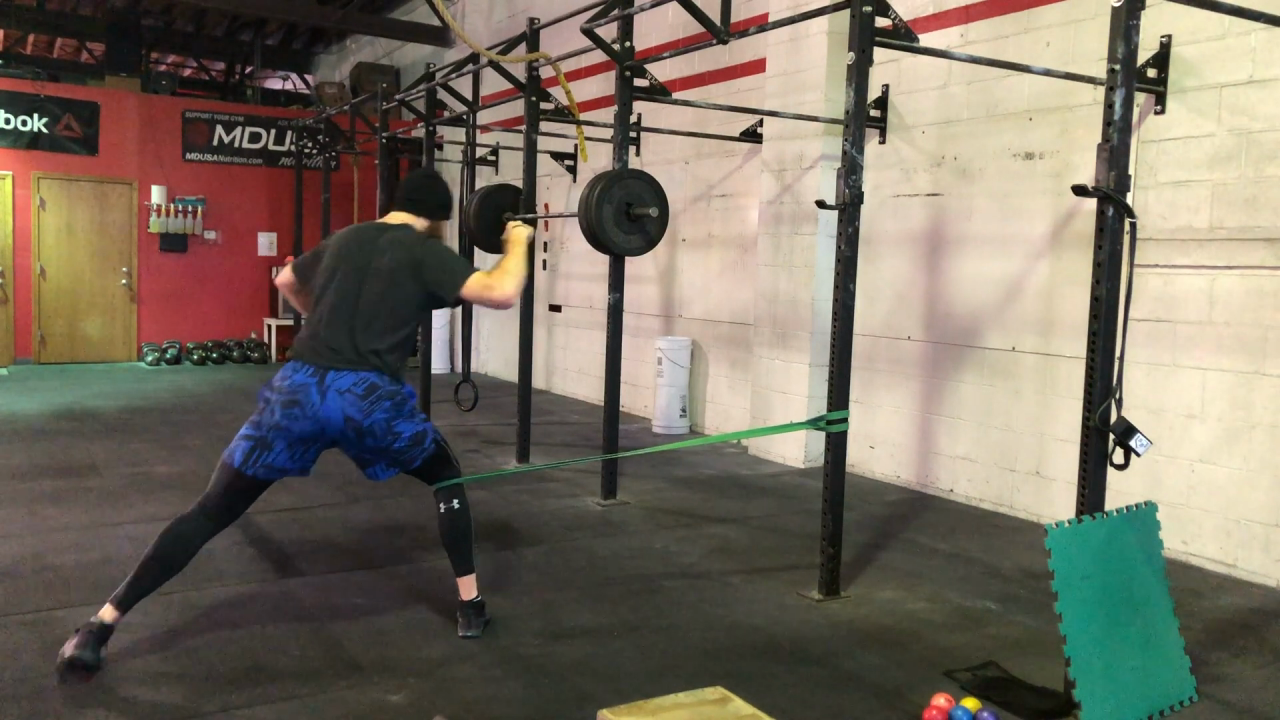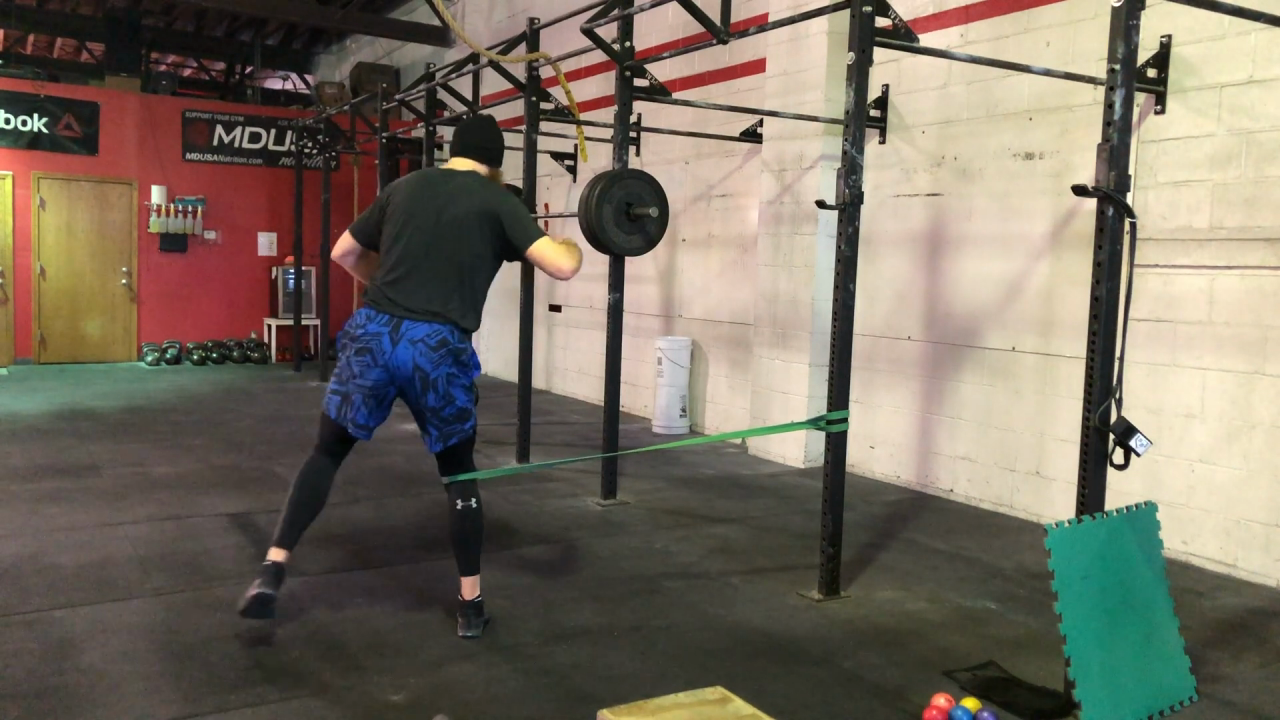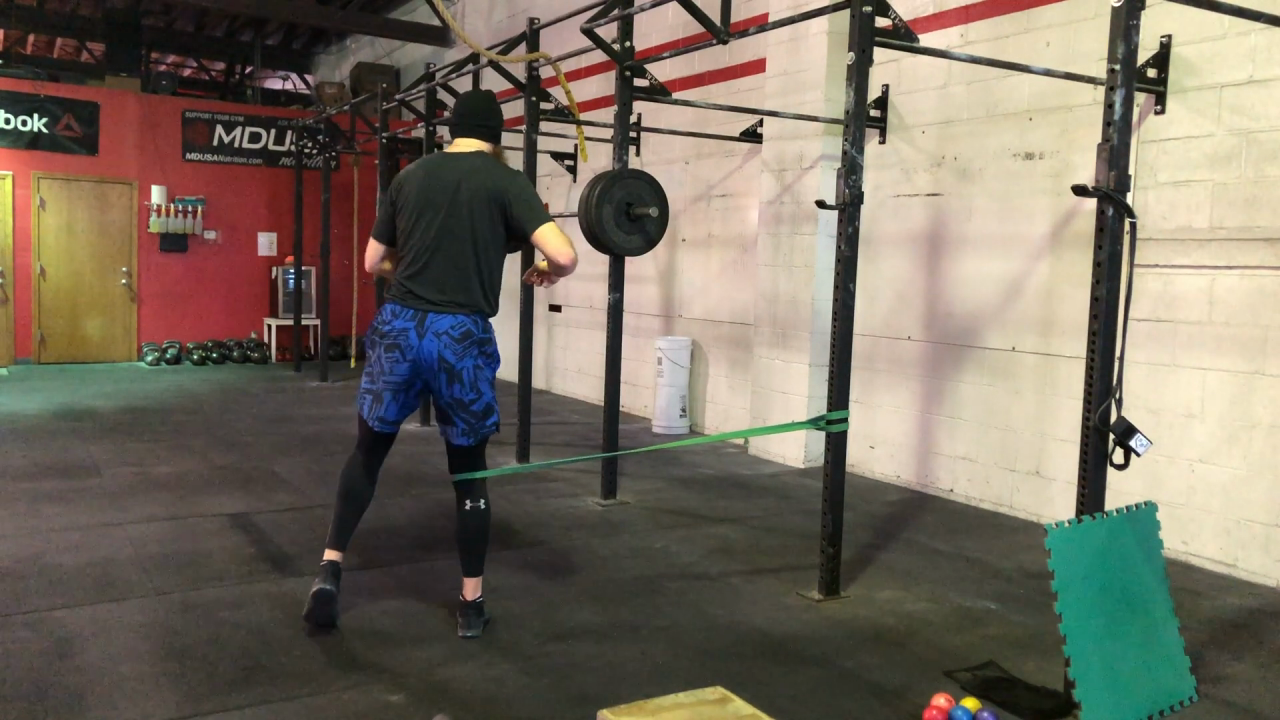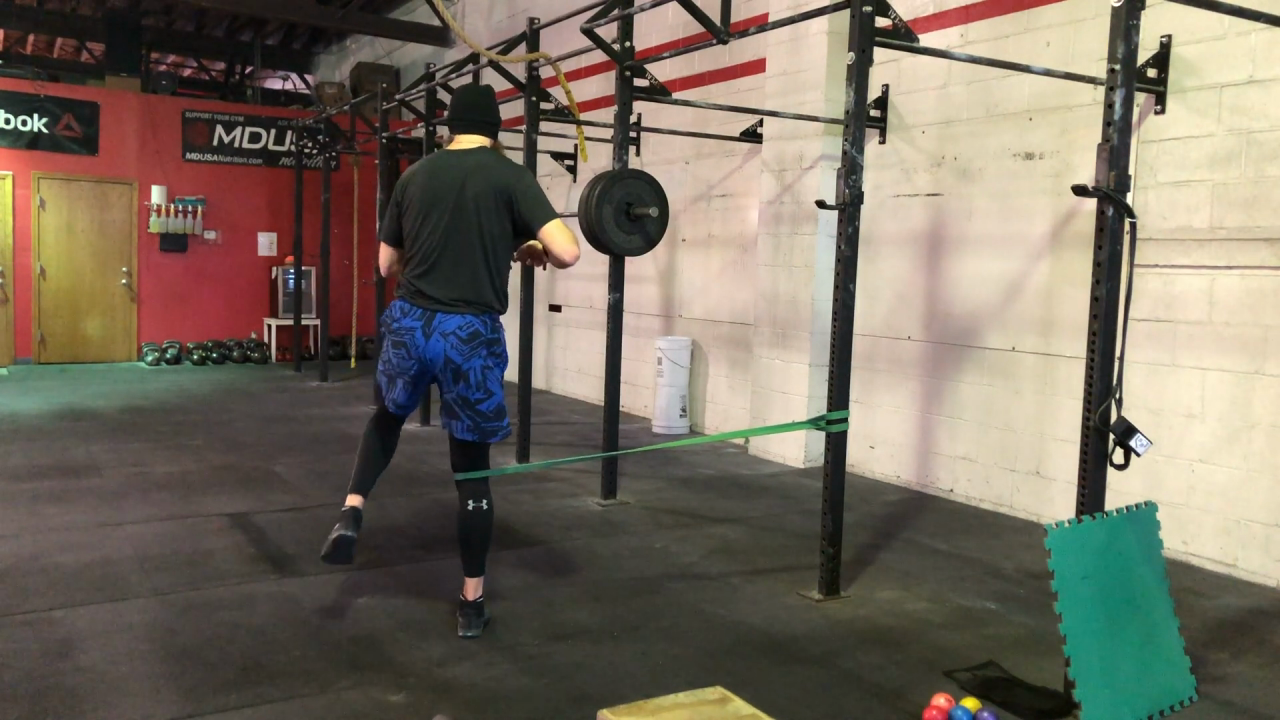
dt=0.4s
person 1, frame 1
left shoulder: (344, 239)
right shoulder: (425, 253)
left elbow: (286, 281)
right elbow: (502, 293)
right wrist: (518, 244)
left hip: (298, 387)
right hip: (367, 396)
left knee: (211, 511)
right knee: (446, 477)
left ankle: (99, 627)
right ankle: (471, 606)
person 1, frame 2
left shoulder: (403, 187)
right shoulder: (497, 201)
left elbow: (343, 253)
right elbow: (562, 267)
right wrist: (573, 243)
left hip: (371, 331)
right hip: (437, 347)
left knee: (327, 452)
right knee: (458, 472)
left ankle: (272, 571)
right ankle: (470, 605)
person 1, frame 3
left shoulder: (410, 176)
right shoulder: (505, 181)
left elbow: (372, 261)
right elbow: (563, 254)
right wrist: (548, 274)
left hip: (397, 326)
right hip: (462, 337)
left knee: (369, 451)
right knee: (468, 471)
left ankle: (329, 572)
right ankle: (471, 605)
person 1, frame 4
left shoulder: (414, 176)
right shoulder: (510, 176)
left elbow: (387, 265)
right elbow: (567, 252)
right wrist: (533, 251)
left hip: (407, 322)
right hip: (470, 334)
left knee: (387, 417)
right knee: (472, 469)
left ankle: (350, 516)
right ankle: (471, 603)
